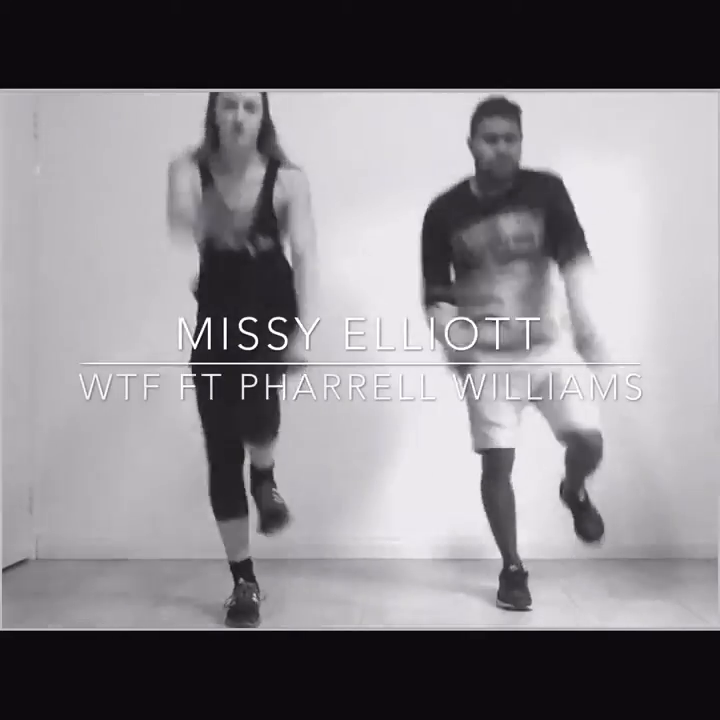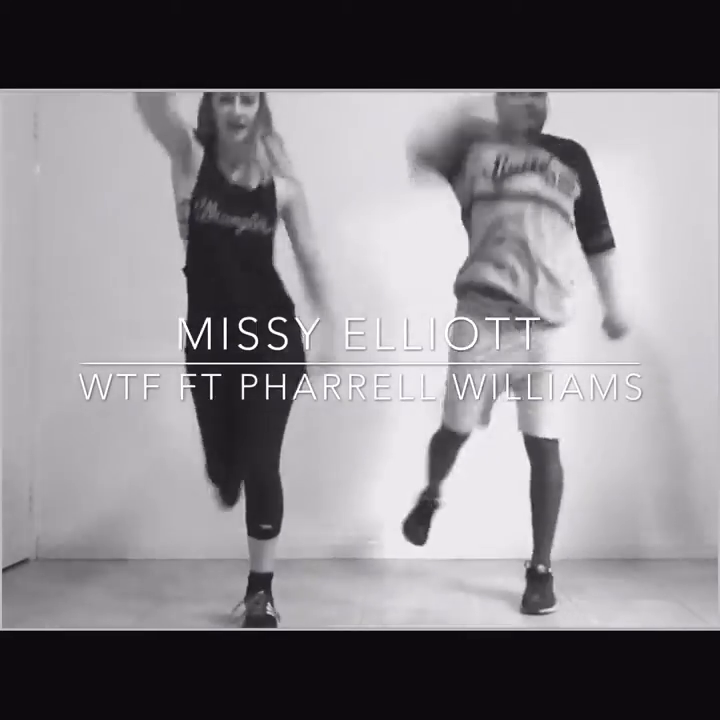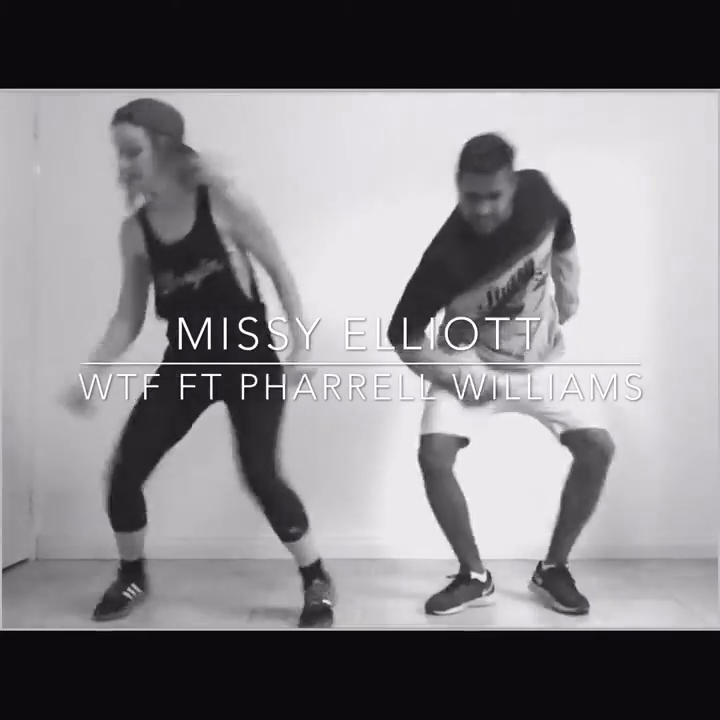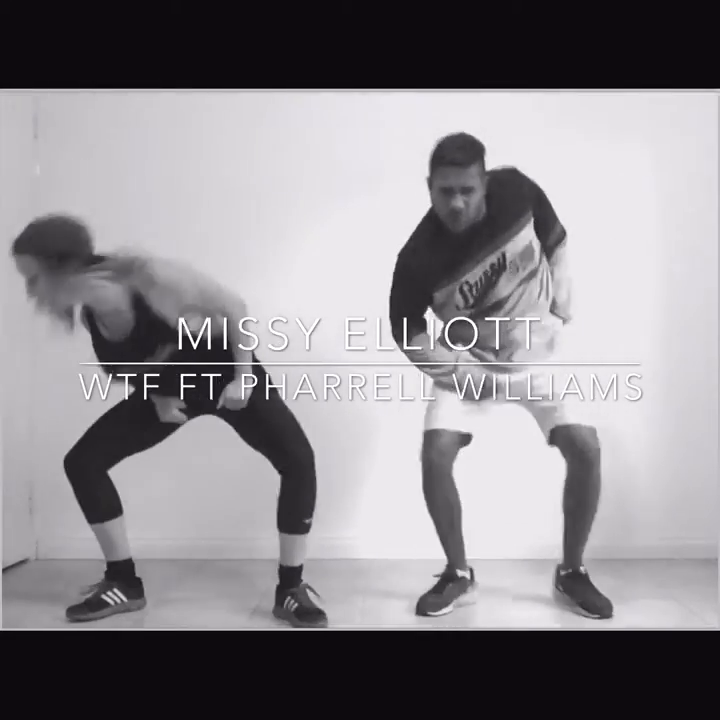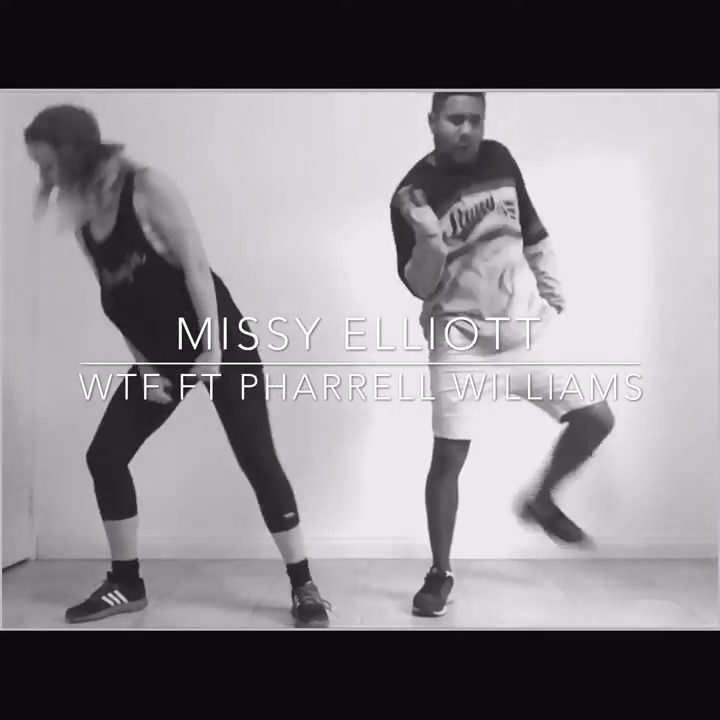
dt=0.4s
person 1, frame 1
left shoulder: (286, 179)
right shoulder: (189, 169)
left elbow: (305, 253)
right elbow: (179, 224)
left wrist: (301, 325)
right wrist: (206, 218)
left hip: (273, 320)
right hip: (216, 323)
left knee: (254, 403)
right knee: (222, 453)
left ankle: (266, 477)
right ankle: (243, 579)
person 1, frame 2
left shoulder: (281, 174)
right shoulder: (192, 154)
left elbow: (306, 253)
right elbow: (151, 107)
left wrist: (327, 315)
left hip: (273, 336)
right hip: (209, 336)
left knee: (261, 462)
right knee: (221, 464)
left ankle: (259, 591)
right ankle: (233, 483)
person 1, frame 3
left shoulder: (220, 200)
right shoulder: (132, 231)
left elbow: (278, 269)
right elbow: (128, 316)
left wrist: (301, 343)
right wrist: (88, 374)
left hip: (249, 358)
right hip: (185, 364)
left knee: (260, 473)
right knee: (126, 472)
left ankle: (316, 577)
right ankle: (131, 573)
person 1, frame 4
left shoulder: (149, 277)
right shoulder: (84, 313)
left elbow: (234, 307)
right elbow: (127, 367)
left wrist: (243, 376)
right wrist: (157, 396)
left hip: (231, 376)
right hip: (168, 389)
left knee: (298, 461)
right knee: (82, 461)
left ankle: (290, 588)
right ankle: (123, 582)
person 1, frame 5
left shoulder: (147, 187)
right shoulder: (84, 220)
left elbow: (195, 265)
right elbow: (116, 302)
left wrist: (215, 347)
right wrist: (143, 364)
left hip: (219, 341)
right hip: (159, 353)
left knee: (257, 458)
right knee: (104, 455)
left ankle: (303, 586)
right ankle: (126, 583)
person 2, frame 1
left shoulder: (546, 189)
right shoulder: (443, 211)
left elbow: (573, 255)
right elbow: (436, 292)
left wrist: (582, 318)
right wrist: (456, 341)
left hip: (542, 344)
right hip: (482, 351)
left knee: (589, 441)
right knee: (497, 460)
left ankle: (575, 489)
right ankle: (512, 569)
person 2, frame 2
left shoulder: (570, 155)
right shoulder: (478, 147)
left elbow: (598, 237)
right elbow: (422, 156)
left wrist: (612, 302)
right wrist: (461, 123)
left hip: (543, 323)
right hip: (483, 316)
left knee: (544, 446)
right knee: (456, 431)
left ankle: (541, 569)
right ankle: (429, 498)
person 2, frame 3
left shoulder: (538, 190)
right shoulder: (445, 255)
left elbow: (565, 247)
right elbow: (403, 338)
left wrist: (568, 304)
right wrist: (460, 380)
left hip: (534, 360)
right hip: (468, 364)
left knee: (597, 446)
right knee: (434, 455)
left ankle: (552, 570)
right ankle: (474, 576)
person 2, frame 4
left shoulder: (516, 188)
right shoulder: (417, 255)
left elbow: (553, 241)
right elbow: (407, 334)
left wrist: (559, 301)
right wrist: (466, 373)
left hip: (536, 352)
right hip: (468, 361)
left knee: (584, 447)
right knee: (436, 453)
left ankle: (572, 573)
right ankle: (458, 573)
person 2, frame 5
left shoulder: (499, 159)
right shoulder: (412, 193)
left elbow: (531, 230)
right elbow: (425, 287)
left wrist: (554, 290)
right wrist: (424, 233)
left hip: (528, 329)
right hip: (461, 339)
left knee: (596, 417)
right knee: (449, 456)
left ankle: (540, 499)
right ankle: (439, 575)
